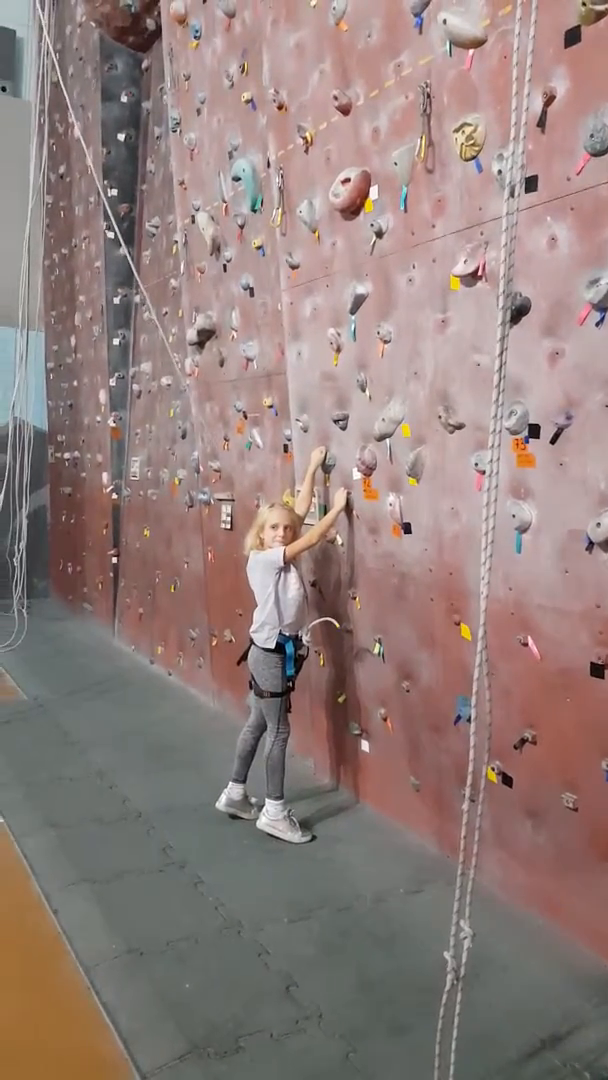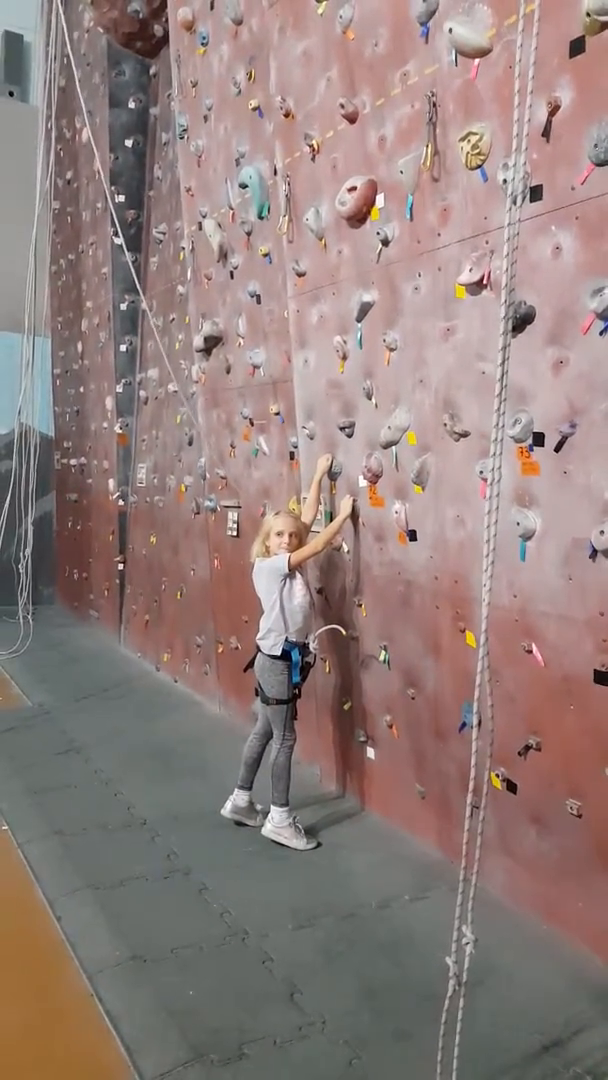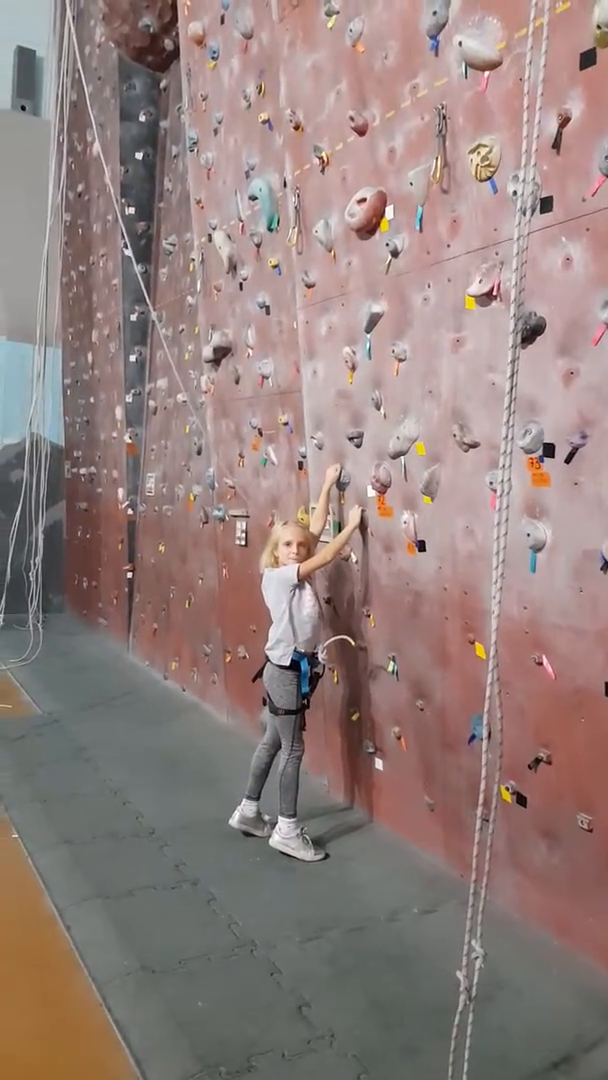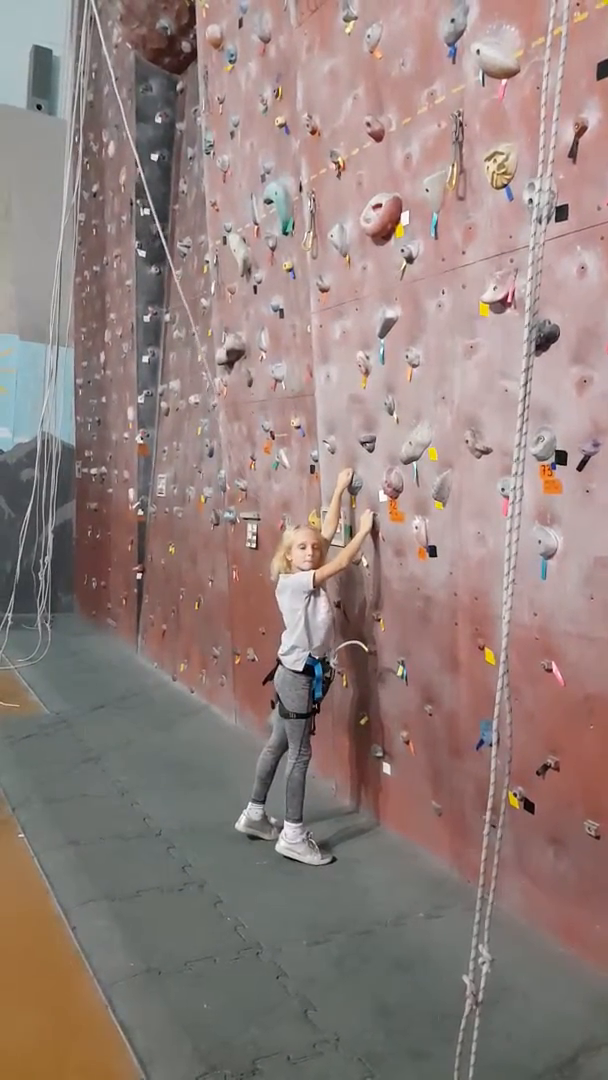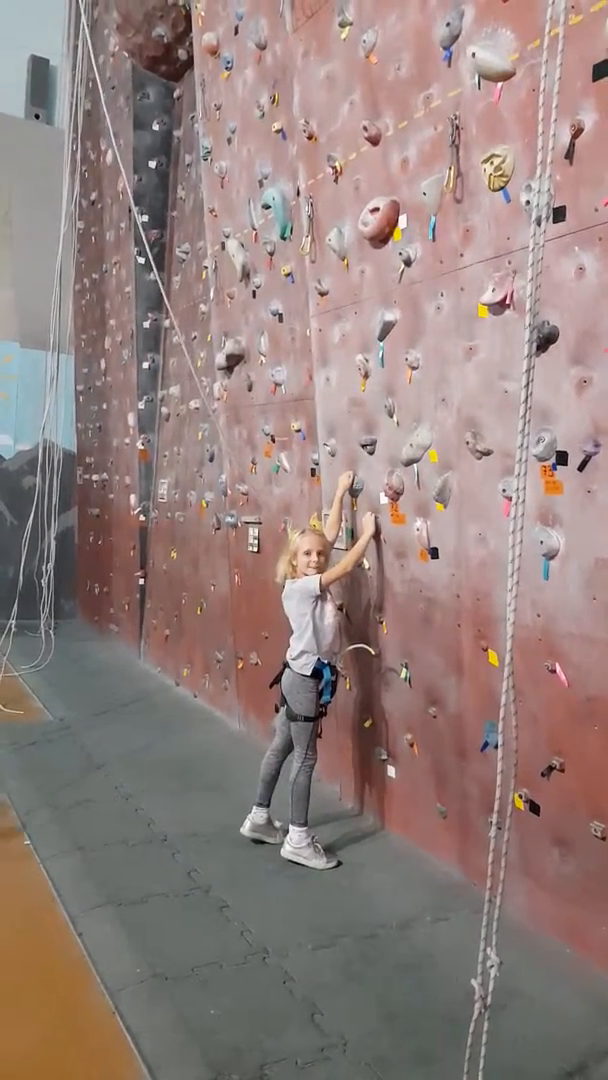
dt=0.5s
person 1, frame 1
left shoulder: (284, 555)
right shoulder: (262, 559)
left elbow: (300, 512)
right elbow: (312, 539)
left wrist: (313, 469)
right wrist: (337, 507)
left hip: (281, 650)
right hip: (269, 651)
left knee: (258, 724)
right knee: (278, 731)
left ankle: (234, 794)
right ankle: (274, 812)
person 1, frame 2
left shoulder: (291, 563)
right shoulder: (267, 567)
left elbow: (307, 519)
right elbow: (318, 545)
left wrist: (319, 476)
right wrist: (343, 515)
left hip: (288, 657)
right hip: (275, 659)
left knee: (265, 731)
right knee: (285, 738)
left ankle: (240, 801)
right ankle: (279, 819)
person 1, frame 3
left shoulder: (299, 573)
right shoulder: (276, 577)
left elbow: (316, 529)
right elbow: (326, 557)
left wrist: (328, 486)
right wrist: (352, 525)
left hip: (298, 667)
right hip: (284, 669)
left knee: (273, 742)
right knee: (292, 749)
left ankle: (248, 811)
right ankle: (287, 831)
person 1, frame 4
left shoulder: (310, 577)
right shoulder: (291, 583)
left elbow: (327, 533)
right elbow: (340, 564)
left wrist: (340, 490)
right wrist: (364, 530)
left hip: (303, 673)
right hip: (297, 674)
left knee: (278, 746)
right knee: (299, 754)
left ankle: (254, 815)
right ankle: (292, 835)
person 1, frame 5
left shoulder: (314, 582)
right shoulder: (298, 588)
left elbow: (329, 536)
right elbow: (346, 567)
left wrist: (340, 493)
right wrist: (368, 533)
left hip: (306, 676)
right hip: (304, 677)
left knee: (281, 748)
right knee: (305, 758)
left ankle: (259, 819)
right ankle: (298, 840)
